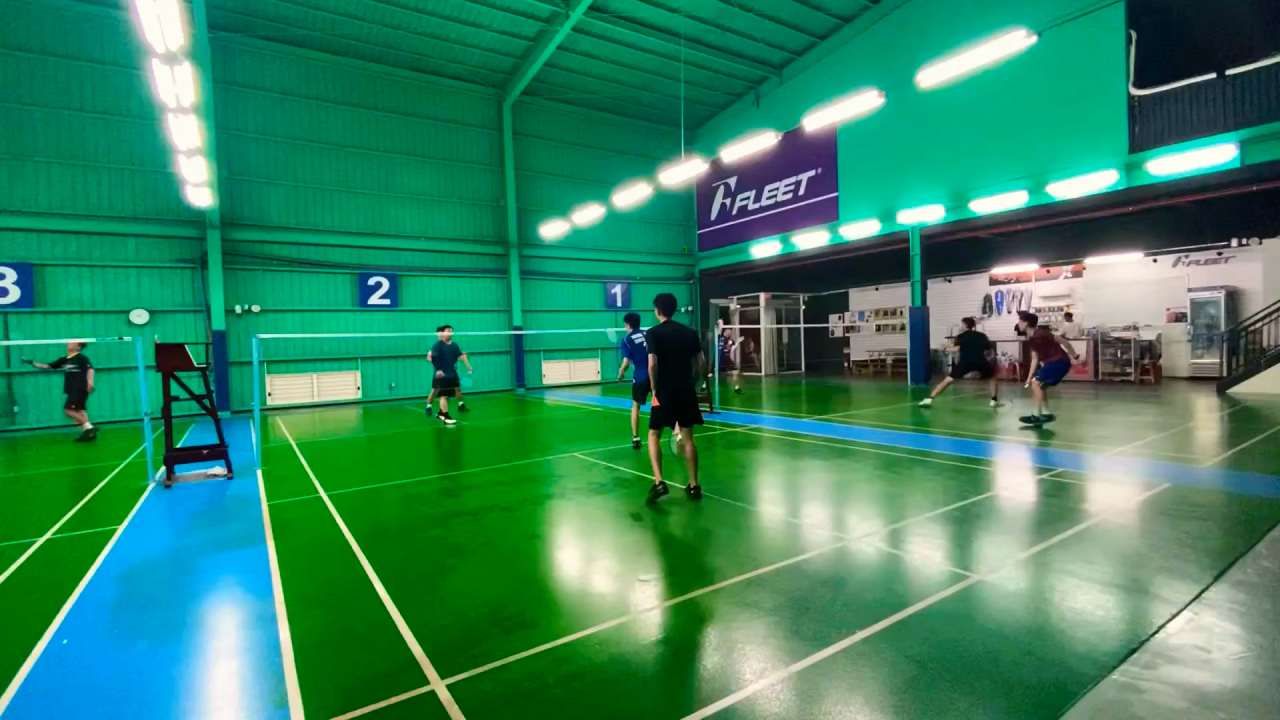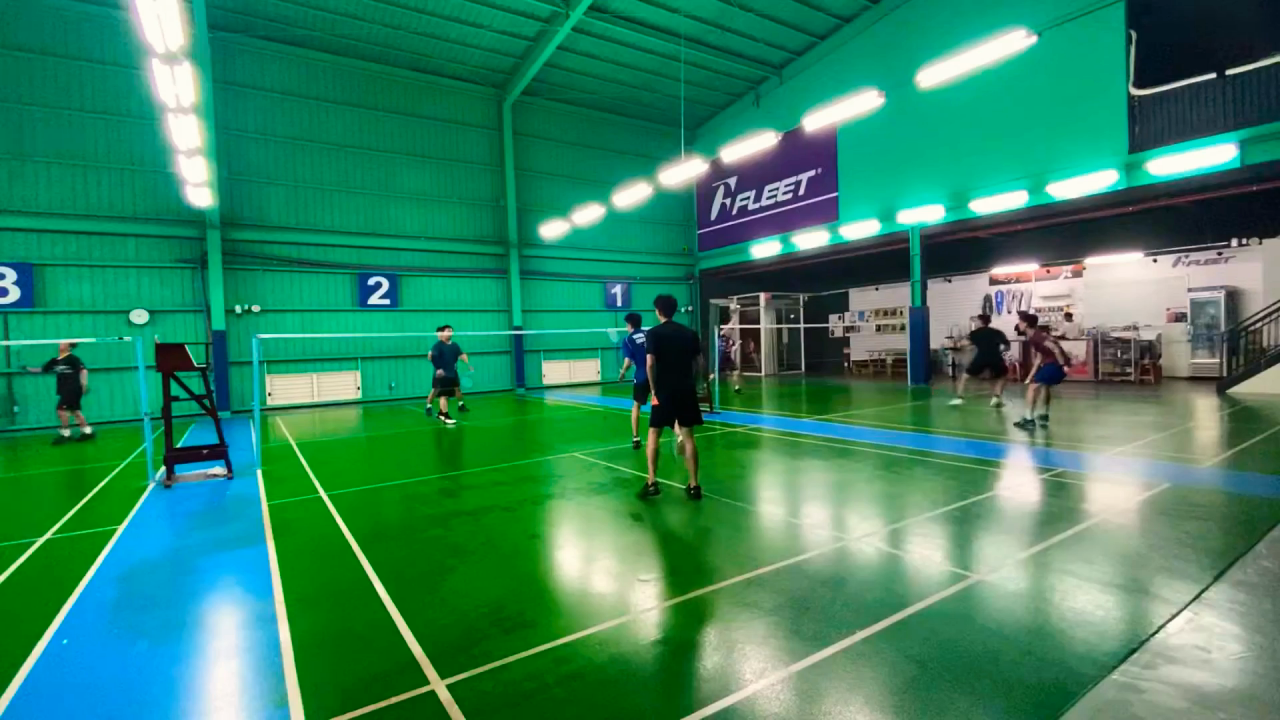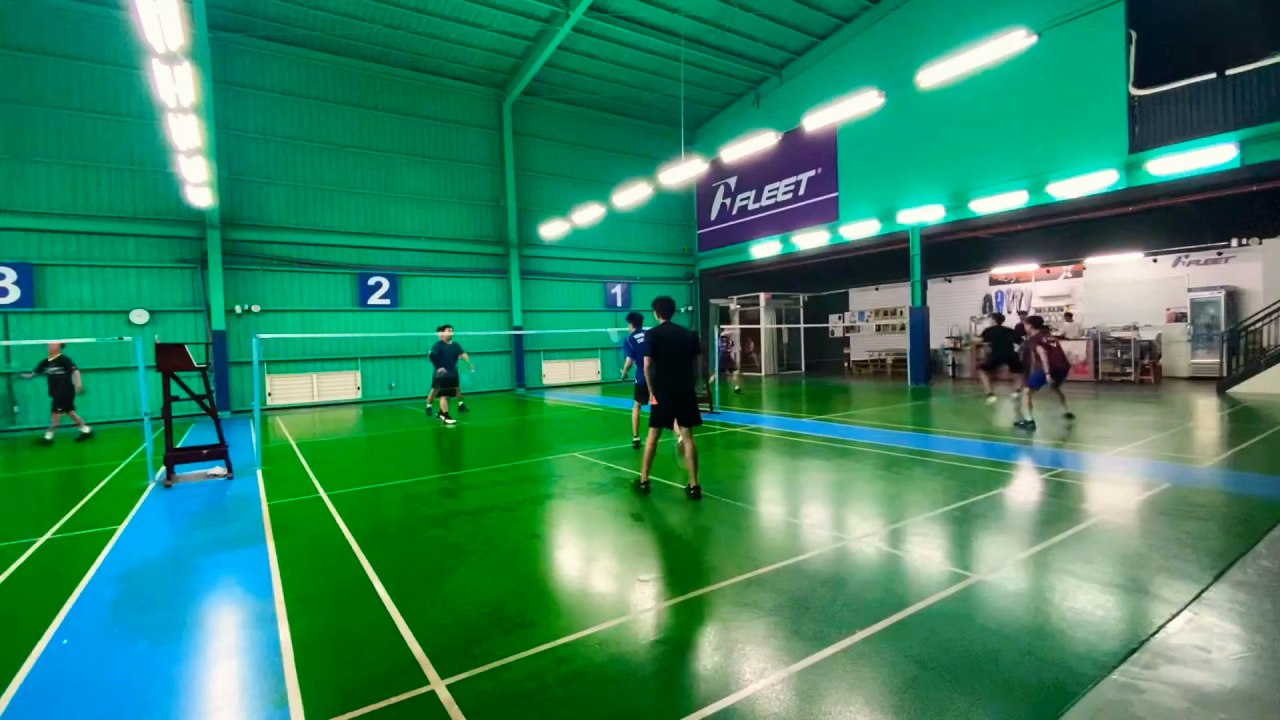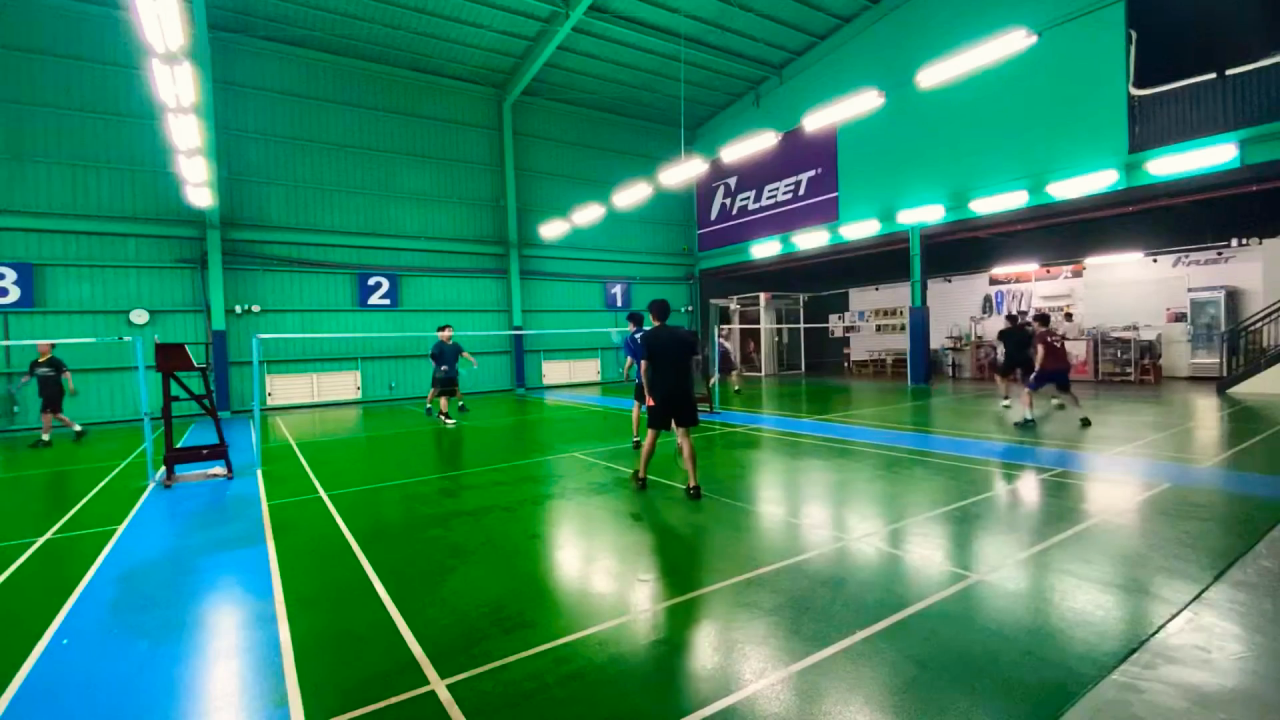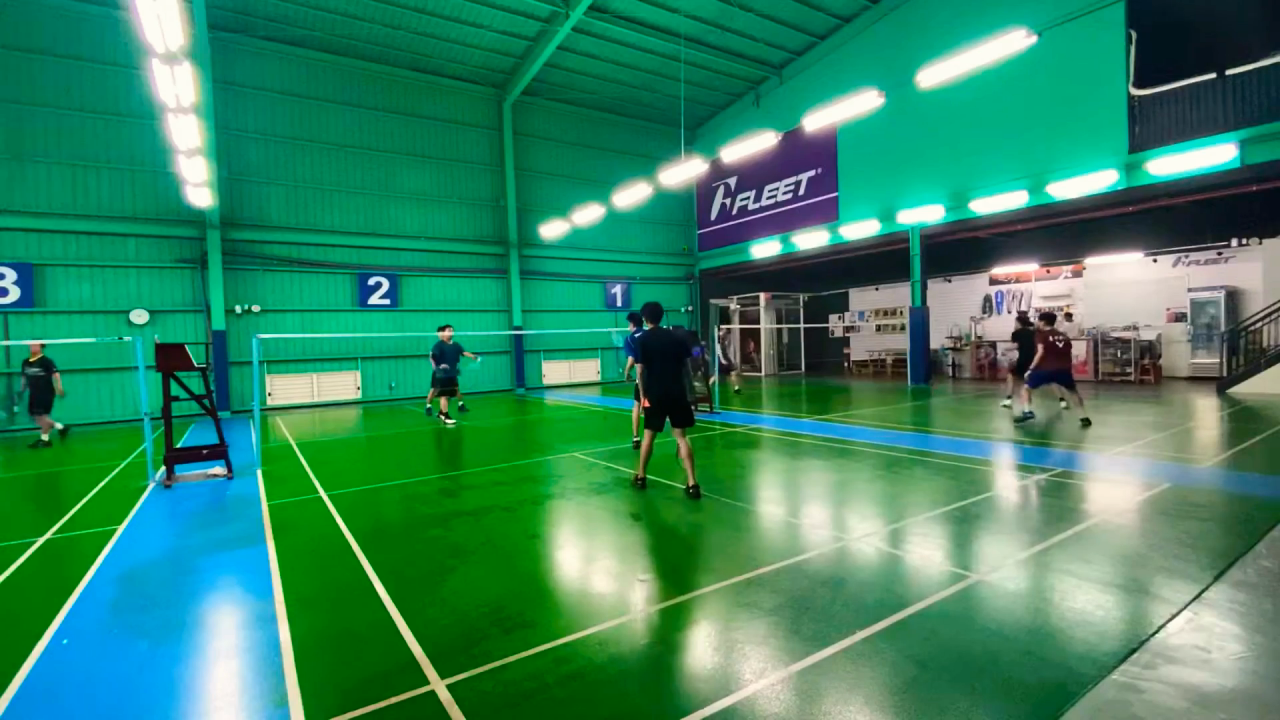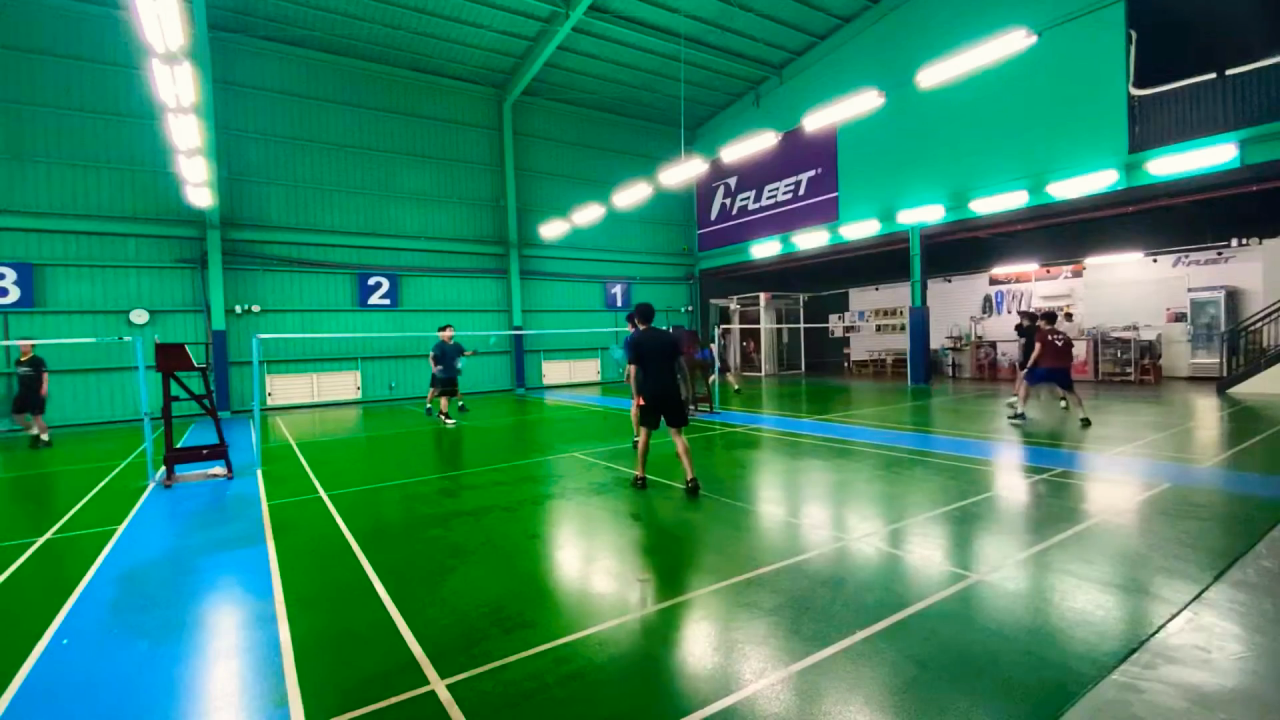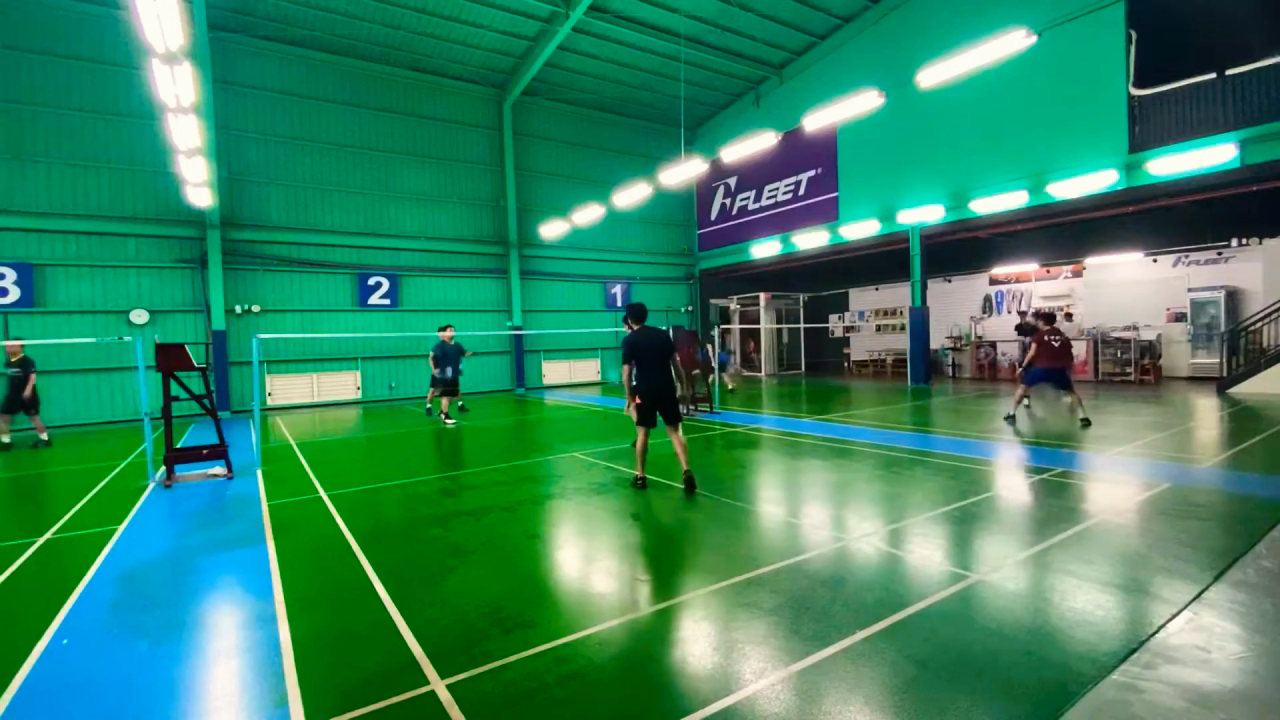
dt=0.1s
person 1, frame 1
left shoulder: (654, 333)
right shoulder: (689, 333)
left elbow: (652, 364)
right elbow: (700, 363)
left wrist: (654, 389)
left hip: (664, 392)
right hip: (686, 391)
left knee: (654, 436)
right knee: (687, 437)
left ankle: (659, 482)
right ankle: (694, 486)
person 1, frame 2
left shoulder: (654, 333)
right shoulder: (690, 333)
left elbow: (650, 364)
right elbow: (699, 365)
left wrist: (653, 389)
left hip: (664, 391)
right hip: (687, 391)
left knee: (654, 434)
right knee: (688, 437)
left ankle: (651, 482)
right ankle: (694, 485)
person 1, frame 3
left shoulder: (652, 334)
right shoulder: (689, 334)
left elbow: (647, 365)
right elbow: (697, 365)
left wrist: (651, 389)
left hip: (663, 391)
right hip: (686, 391)
left knee: (653, 434)
right knee: (687, 436)
left ankle: (644, 480)
right ankle: (693, 485)
person 1, frame 4
left shoulder: (647, 336)
right shoulder: (684, 335)
left elbow: (644, 368)
right elbow: (692, 366)
left wrist: (647, 392)
right wrist: (689, 388)
left hip: (659, 392)
right hip: (683, 391)
left knee: (652, 435)
right knee: (685, 437)
left ankle: (641, 476)
right ankle: (693, 485)
person 1, frame 5
left shoulder: (642, 339)
right shoulder: (677, 338)
left elbow: (640, 371)
right elbow: (687, 368)
left wrist: (643, 395)
right wrist: (688, 392)
left hip: (655, 394)
right hip: (678, 393)
left knee: (649, 435)
right knee: (681, 437)
left ankle: (640, 477)
right ankle: (692, 484)
person 1, frame 6
left shoulder: (635, 340)
right shoulder: (669, 337)
left elbow: (634, 372)
right elbow: (681, 366)
left wrist: (635, 397)
right wrist: (687, 391)
left hip: (649, 392)
right hip: (671, 391)
left knee: (645, 434)
right knee: (678, 435)
left ankle: (640, 477)
right ankle: (691, 479)
person 1, frame 7
left shoulder: (629, 340)
right shoulder: (663, 334)
left elbow: (627, 372)
right elbow: (675, 363)
left wrist: (628, 398)
left hip: (645, 390)
right hip: (667, 388)
left knee: (643, 433)
right knee: (674, 431)
left ankle: (640, 476)
right ankle: (686, 470)
